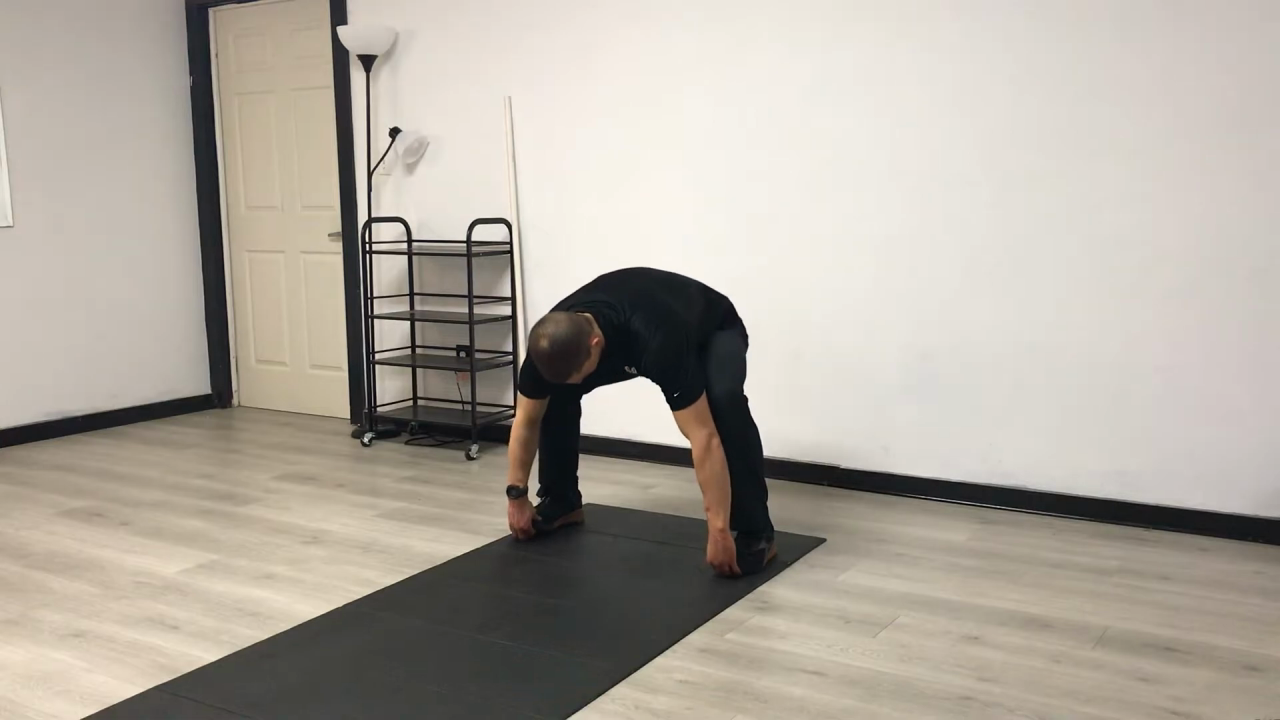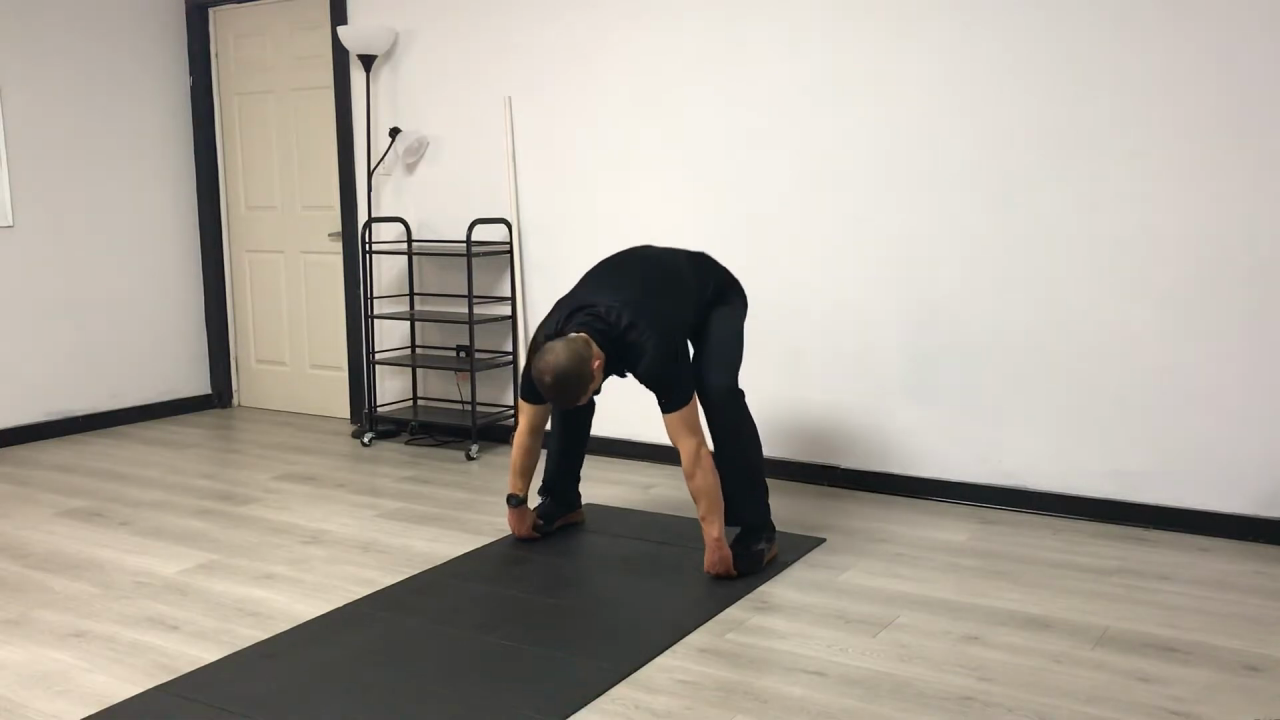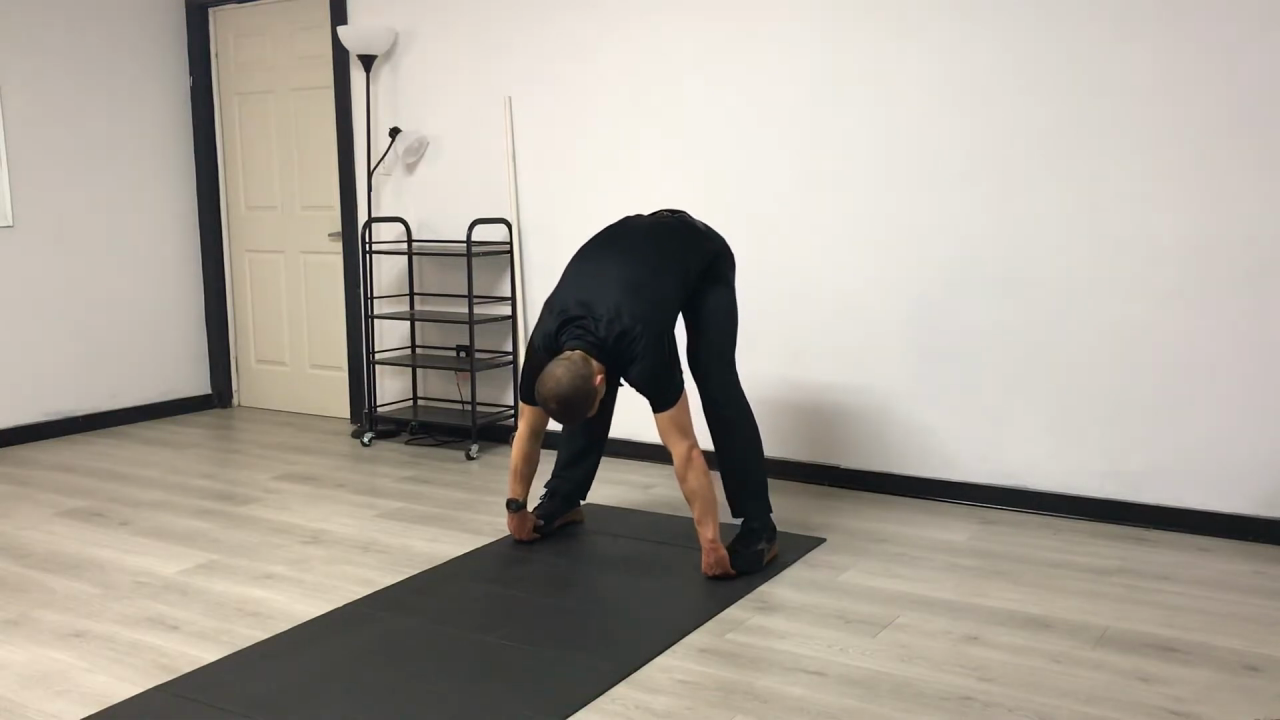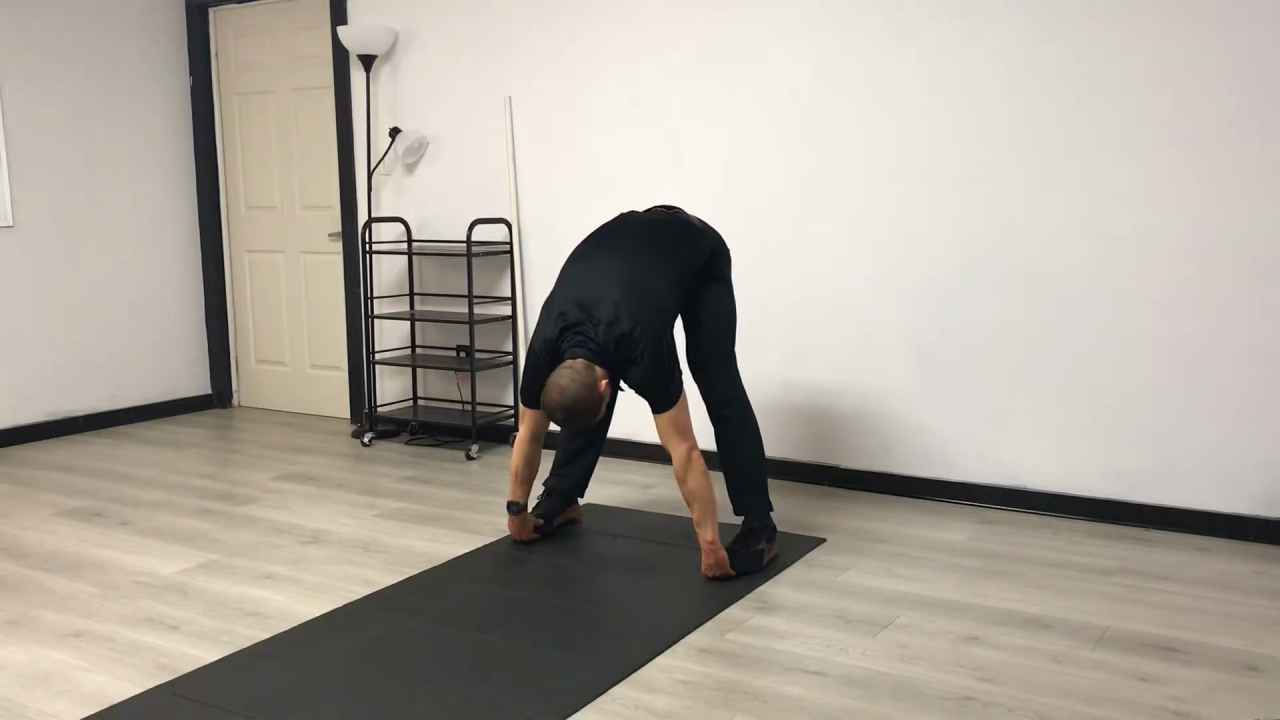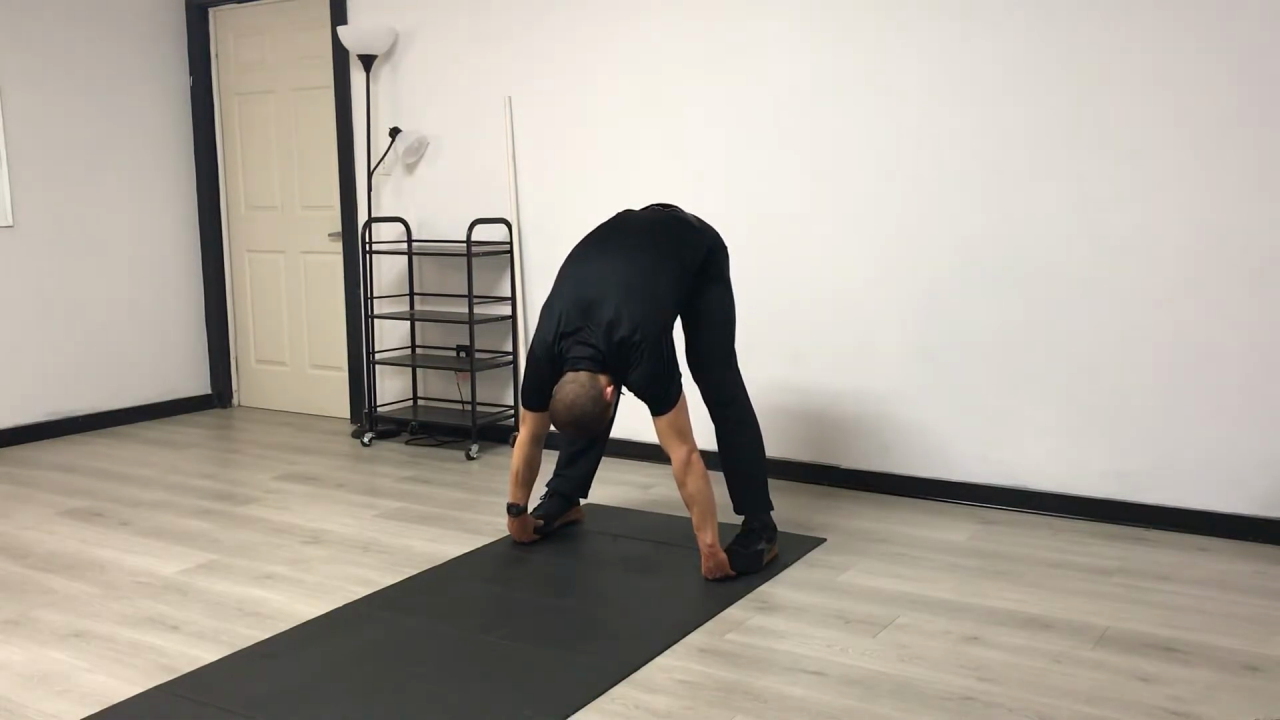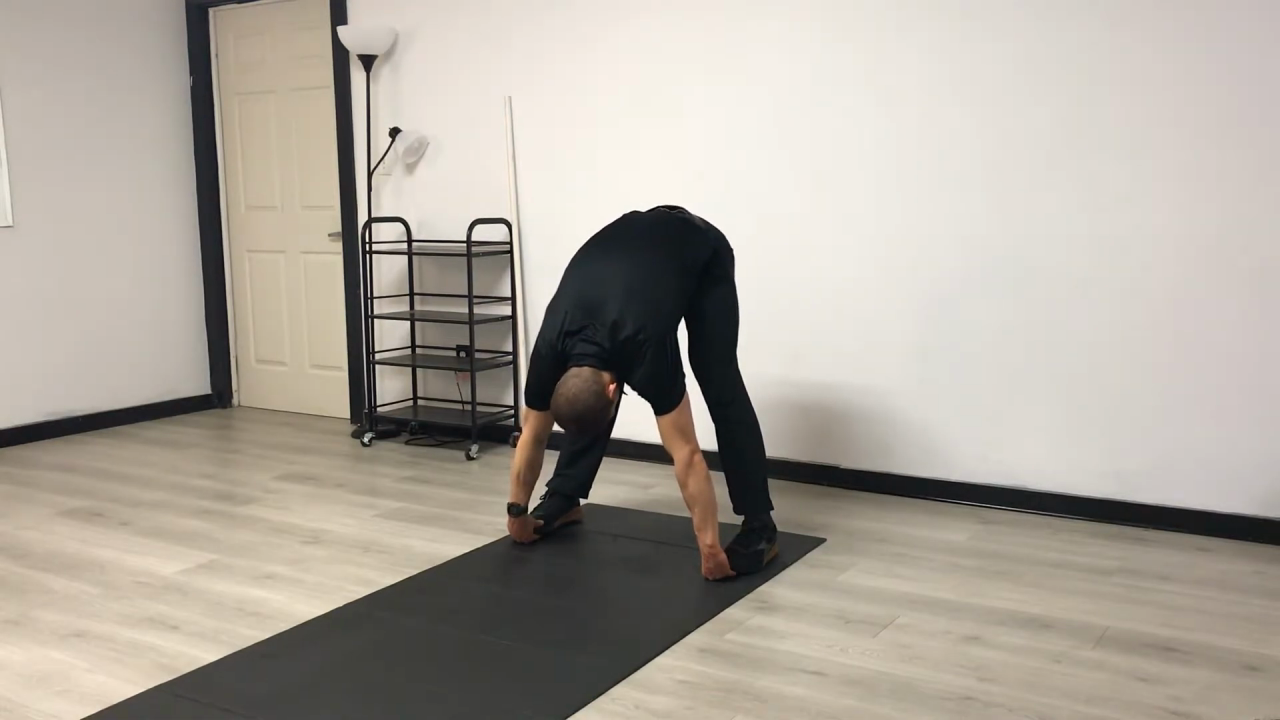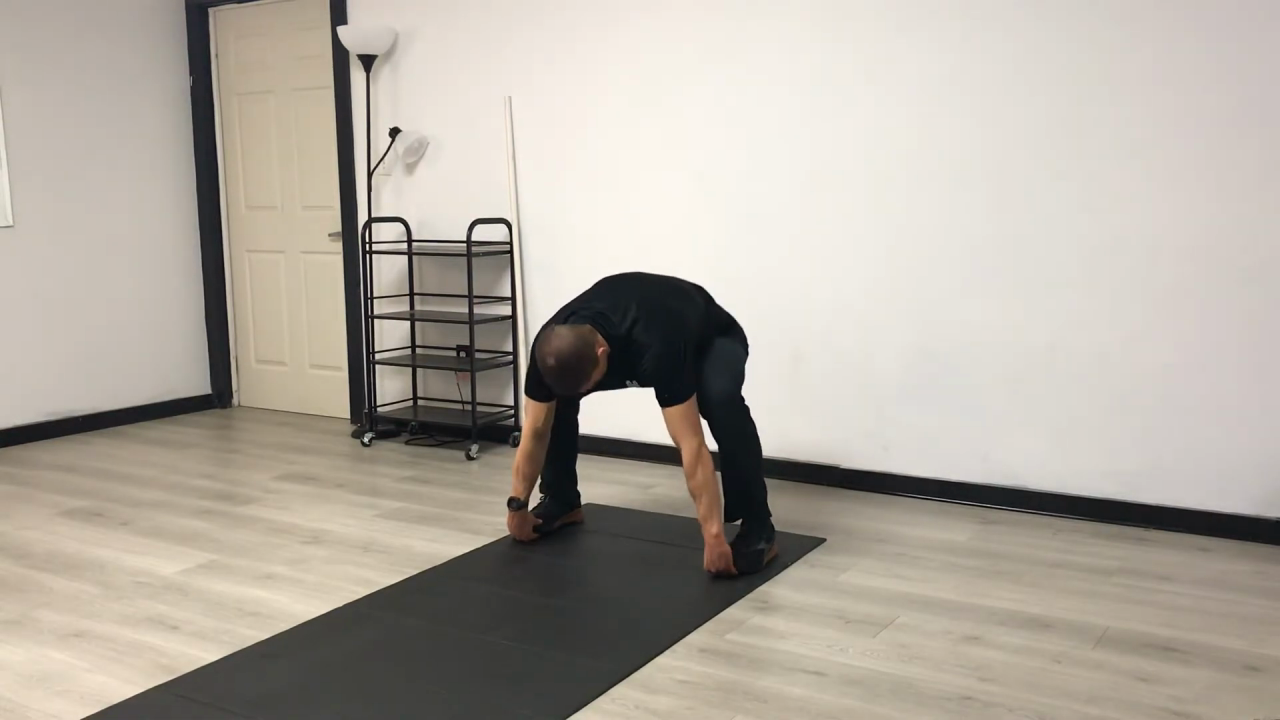
dt=0.7s
person 1, frame 1
left shoulder: (658, 342)
right shoulder: (551, 342)
left elbow: (704, 437)
right elbow: (526, 420)
left wrist: (719, 532)
right wrist: (516, 496)
left hip: (713, 330)
left knee: (724, 400)
right knee: (555, 394)
left ankle: (755, 532)
right ankle: (563, 502)
person 1, frame 2
left shoulder: (650, 349)
right shoulder: (549, 347)
left elbow: (691, 447)
right elbow: (528, 429)
left wrist: (714, 539)
right wrist: (516, 504)
left hip: (714, 296)
left knee: (718, 393)
right knee: (569, 400)
left ankle: (758, 530)
right ankle: (562, 501)
person 1, frame 3
left shoulder: (641, 351)
right shoulder: (545, 349)
left elbow: (684, 449)
right elbow: (528, 432)
left wrist: (710, 542)
right wrist: (516, 508)
left hip: (704, 259)
left knee: (717, 388)
right knee: (584, 398)
left ankle: (759, 527)
right ankle: (564, 500)
person 1, frame 4
left shoulder: (641, 352)
right shoulder: (545, 353)
left elbow: (683, 450)
right elbow: (529, 435)
left wrist: (710, 543)
right wrist: (516, 510)
left hip: (700, 255)
left knee: (720, 390)
right knee: (584, 404)
left ankle: (759, 526)
right ankle: (561, 499)
person 1, frame 5
left shoulder: (641, 355)
right shoulder: (545, 356)
left elbow: (683, 453)
right elbow: (529, 437)
left wrist: (709, 545)
right wrist: (516, 512)
left hip: (698, 253)
left knee: (720, 390)
right knee: (585, 406)
left ankle: (759, 525)
right ankle: (564, 500)
person 1, frame 6
left shoulder: (646, 356)
right shoulder: (551, 355)
left elbow: (685, 453)
right elbow: (532, 437)
left wrist: (709, 545)
right wrist: (517, 512)
left hip: (704, 255)
left knee: (721, 388)
right knee: (587, 405)
left ankle: (759, 525)
right ankle: (564, 500)
person 1, frame 7
left shoulder: (655, 346)
right shoulder: (554, 347)
left elbow: (691, 447)
right elbow: (535, 432)
left wrist: (714, 536)
right wrist: (517, 507)
left hip: (712, 338)
left knee: (721, 398)
right knee: (555, 401)
left ankle: (758, 528)
right ankle: (562, 501)
